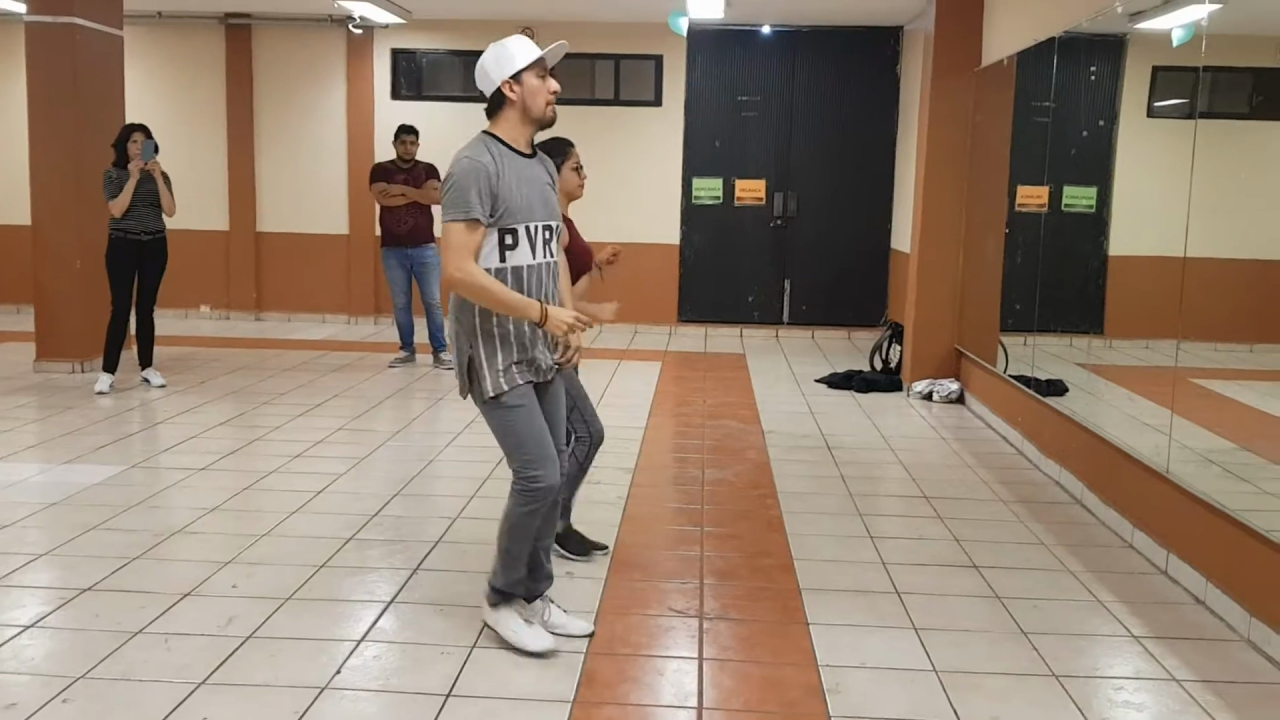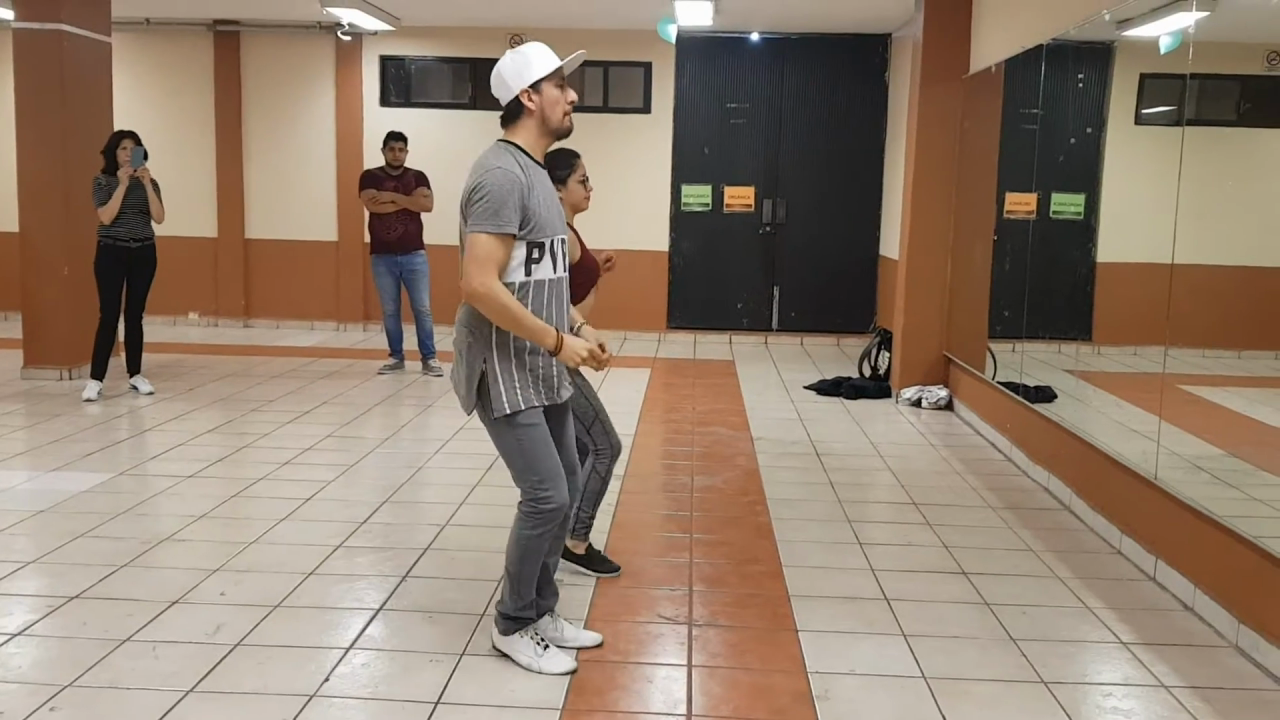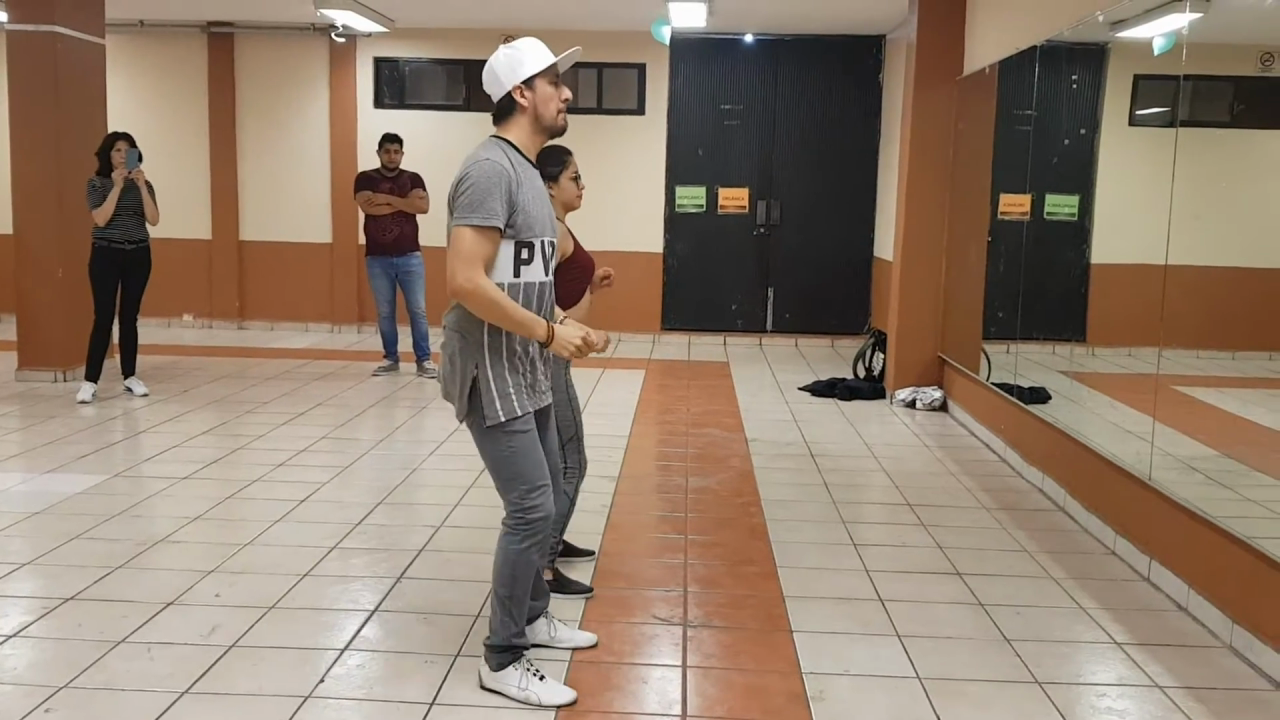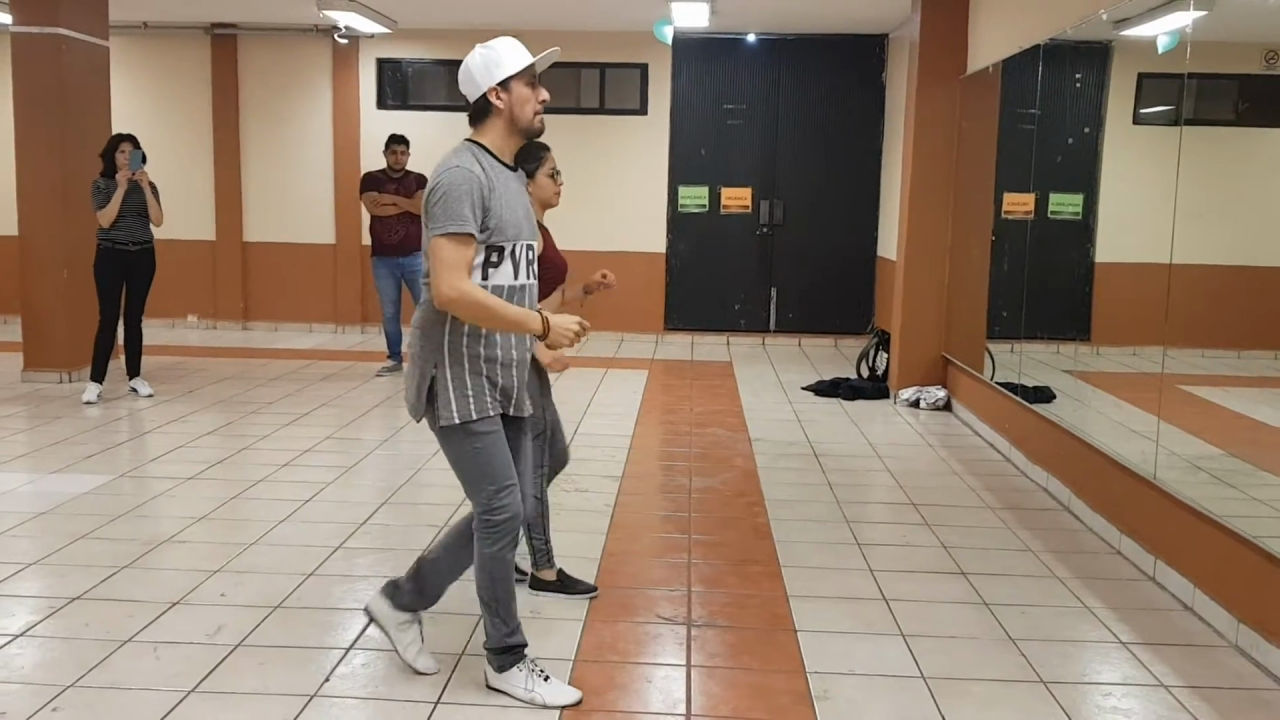
dt=0.3s
person 1, frame 1
left shoulder: (543, 166)
right shoulder: (477, 166)
right elbow: (459, 271)
left wrist: (568, 321)
right wrist: (544, 314)
left hip: (539, 350)
right hip: (492, 351)
left knee: (553, 475)
right knee: (538, 475)
left ankle: (533, 596)
right ankle: (503, 600)
person 1, frame 2
left shoulder: (538, 174)
right shoulder: (501, 174)
right elbow: (480, 286)
left wrist: (579, 327)
right wrist: (558, 342)
left hip: (541, 369)
right hip: (502, 369)
left knee: (564, 491)
right knee: (546, 497)
left ankle: (539, 611)
right ankle: (513, 625)
person 1, frame 3
left shoulder: (528, 172)
right shoulder: (489, 170)
right elbow: (466, 282)
left wrist: (564, 322)
right wrist: (549, 334)
left hip: (524, 372)
right hip: (490, 373)
left knee: (544, 500)
right knee: (531, 509)
left ankle: (530, 616)
right ankle: (504, 660)
person 1, frame 4
left shoulder: (512, 176)
right shoulder: (463, 175)
right elbow: (451, 290)
left wrist: (540, 324)
right wrist: (542, 326)
left hip: (505, 377)
right hip: (459, 377)
left knee: (506, 507)
right knee: (500, 512)
left ankle: (401, 601)
right ankle: (506, 660)
person 2, frame 1
left shoulder: (560, 220)
left wrist: (595, 263)
right wrist: (595, 311)
left knee: (576, 436)
right knee: (588, 433)
left ankle: (563, 526)
right ankle: (558, 526)
person 2, frame 2
left shoulder: (563, 233)
right shoulder: (561, 236)
left wrist: (596, 271)
left knee: (577, 449)
right knee: (605, 447)
left ankle: (564, 537)
right ankle: (577, 543)
person 2, frame 3
left shoulder: (553, 231)
right shoulder: (553, 232)
left wrist: (592, 284)
left hip: (547, 359)
right hip: (547, 361)
left knee: (560, 461)
right knee: (569, 466)
left ankle: (552, 543)
right ankle: (544, 570)
person 2, frame 4
left shoulder: (536, 229)
left wrist: (587, 288)
right wrist: (540, 348)
left hip: (529, 357)
left knee: (553, 457)
right knee: (537, 465)
right ankle: (545, 571)
person 3, frame 1
left shoulder: (159, 175)
right shoulder: (113, 174)
left elbow: (170, 211)
right elbow: (117, 211)
left wrist: (157, 177)
right wrist: (133, 178)
left hip: (154, 246)
right hip: (122, 246)
left knee: (146, 309)
right knee: (121, 309)
left ankle: (147, 368)
right ankle: (107, 372)
person 3, frame 2
left shoulder: (149, 182)
right shoulder: (102, 181)
left elbow: (159, 217)
right elbow: (106, 217)
left wrist: (147, 184)
right wrist: (123, 185)
left hip: (143, 253)
right hip: (111, 253)
left knee: (135, 316)
right knee: (109, 316)
left ankle: (135, 375)
right ankle: (95, 380)
person 3, frame 3
left shoulder: (143, 184)
right shoulder: (97, 183)
left elbow: (153, 220)
right elbow: (101, 219)
left wrist: (142, 186)
right wrist: (117, 187)
left hip: (138, 255)
right hip: (106, 255)
left knee: (129, 318)
right knee: (104, 318)
left ankle: (130, 377)
right ankle: (90, 382)
person 3, frame 4
left shoulder: (147, 185)
right shoulder: (101, 184)
left elbow: (157, 221)
right elbow: (105, 221)
left wrist: (145, 187)
right wrist: (121, 188)
left hip: (142, 256)
right hip: (111, 256)
left knee: (134, 318)
right knee: (108, 319)
left ankle: (135, 377)
right ankle: (95, 382)
person 4, frame 1
left shoulder: (428, 170)
right shoulder: (381, 170)
left elbow: (437, 197)
right elbow: (383, 198)
left wrist: (402, 189)
right wrist: (420, 194)
left hip: (425, 247)
right hip: (393, 249)
left knee: (433, 301)
right knee: (400, 303)
left ankle: (441, 349)
right ankle: (407, 349)
person 4, frame 2
left shoulder: (417, 177)
right shoulder: (370, 177)
left elbow: (427, 205)
right elbow: (372, 205)
left wrist: (393, 197)
right wrist: (409, 201)
left hip: (414, 255)
right hip: (382, 257)
left knee: (422, 308)
right knee: (390, 310)
left ankle: (429, 358)
right ankle: (396, 356)
person 4, frame 3
left shoulder: (413, 178)
right shoulder: (365, 178)
left elbow: (423, 206)
right elbow: (368, 207)
left wrist: (388, 198)
right wrist: (404, 202)
left hip: (410, 256)
right hip: (378, 258)
left knee: (418, 310)
right knee: (385, 312)
left ankle: (424, 359)
right ankle: (391, 358)
person 4, frame 4
left shoulder: (419, 180)
right shoulder: (372, 180)
right elbow: (374, 207)
left wrist: (392, 199)
right wrist: (410, 203)
left hip: (415, 256)
right hip: (384, 258)
right knee: (390, 312)
right ankle: (395, 357)
